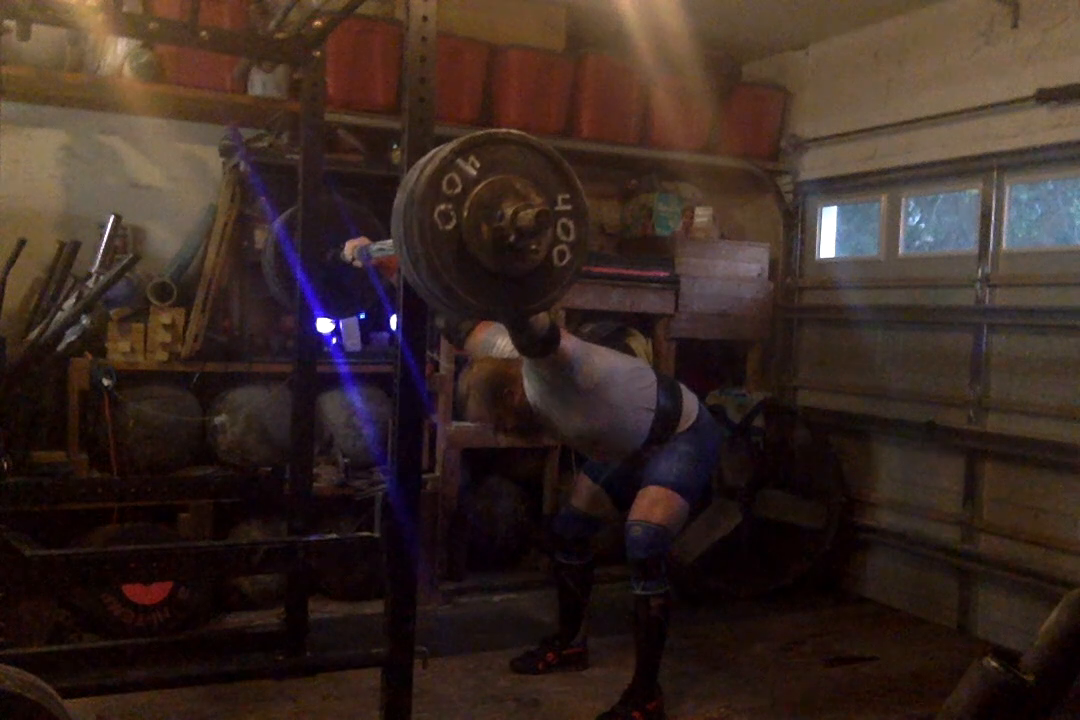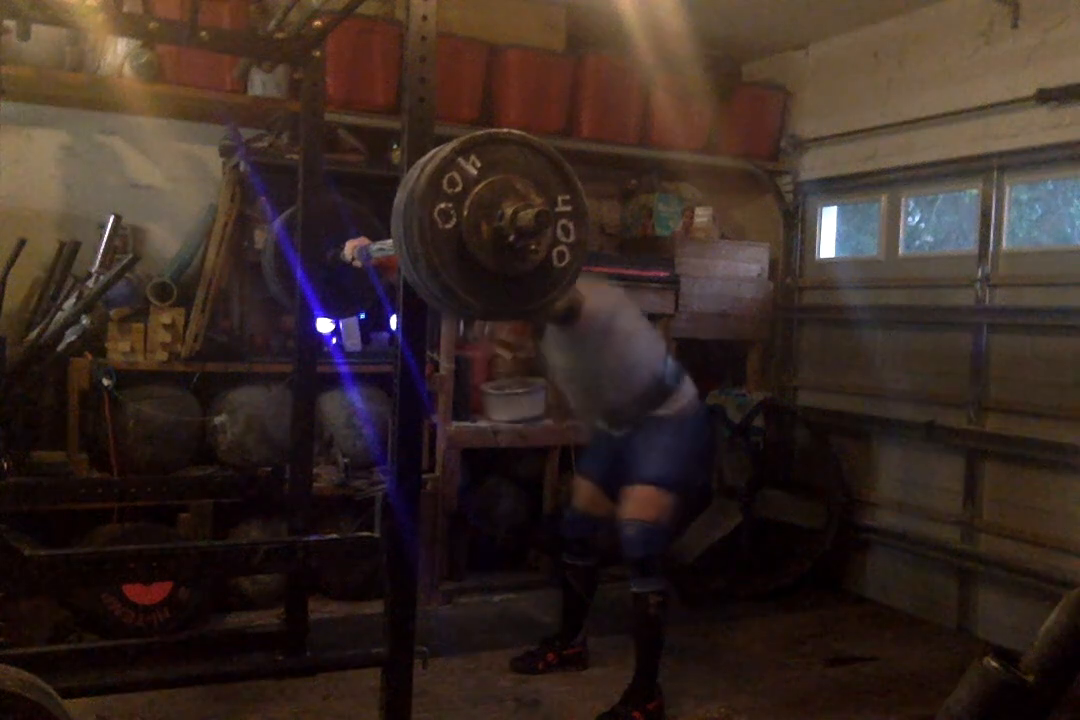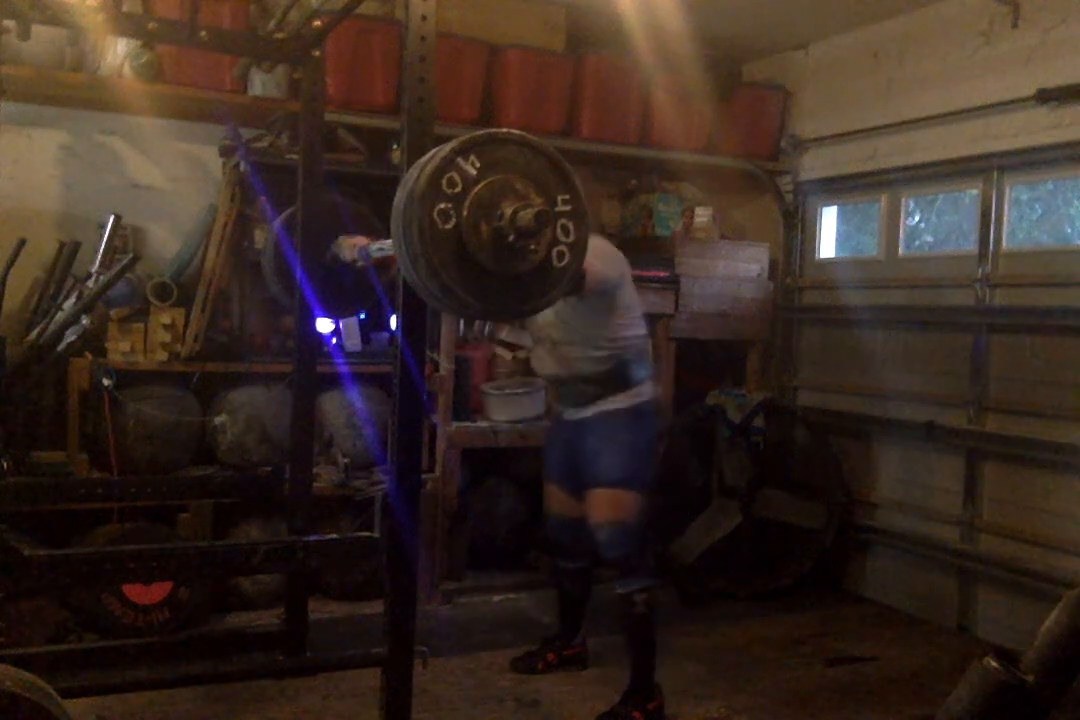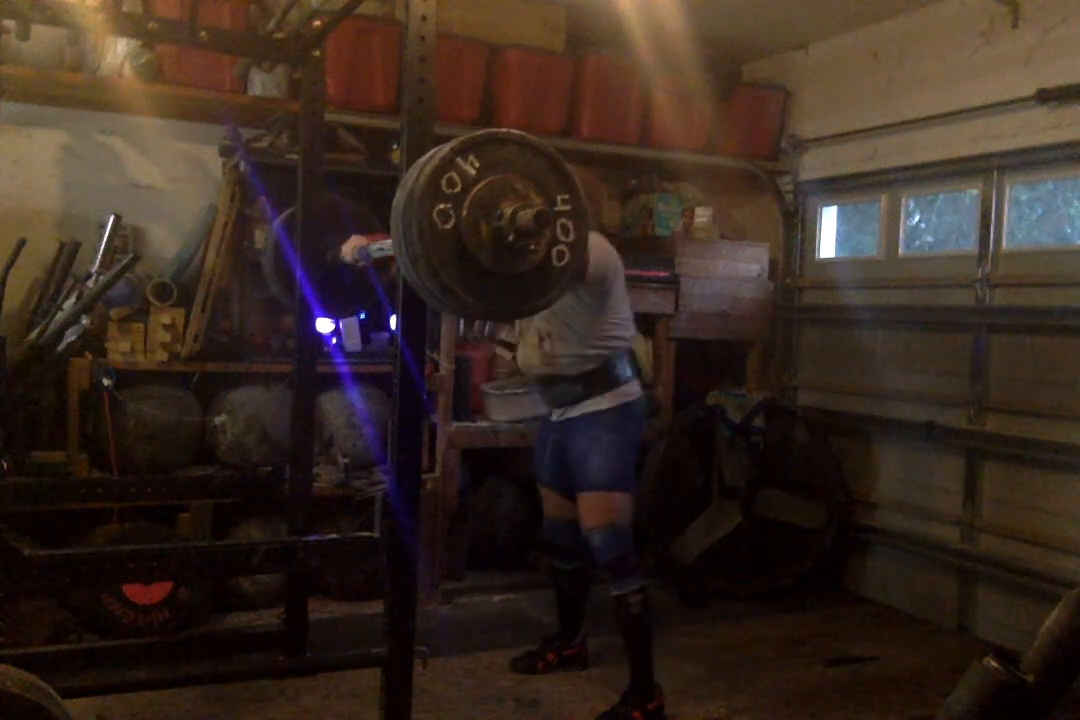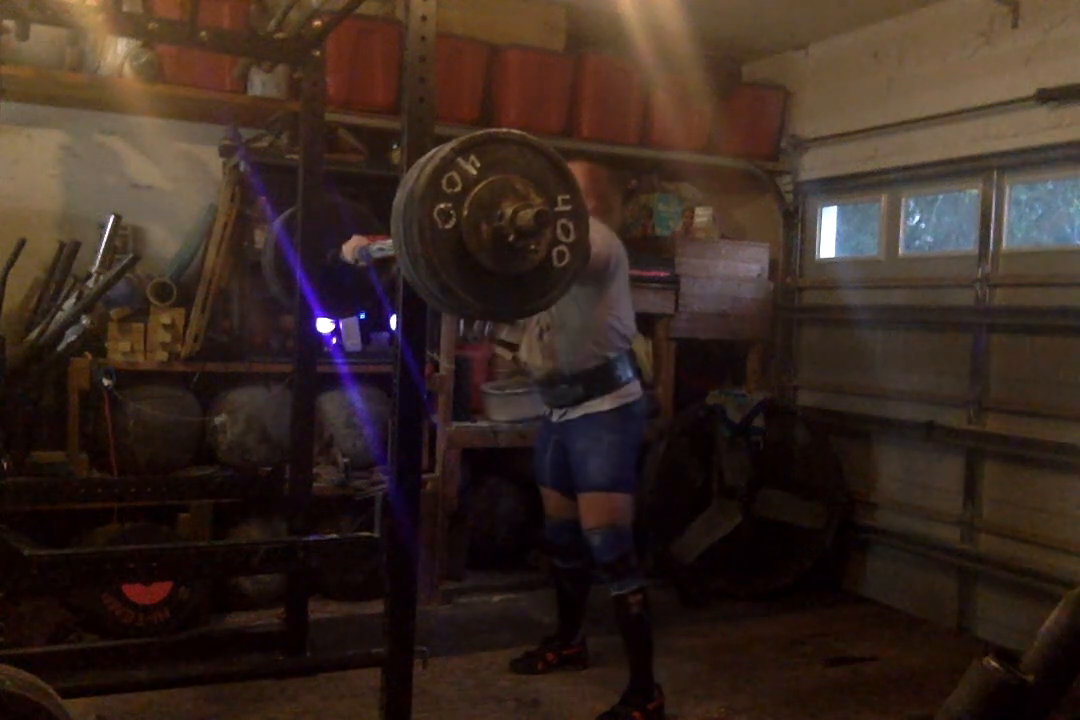
dt=0.3s
person 1, frame 1
left shoulder: (552, 371)
right shoulder: (505, 357)
left elbow: (528, 327)
right elbow: (458, 321)
right wrist: (381, 260)
left hip: (683, 436)
right hip: (633, 444)
left knee: (643, 546)
right knee: (569, 530)
right ankle: (569, 642)
person 1, frame 2
left shoulder: (576, 302)
left elbow: (558, 301)
right wrist: (383, 257)
left hip: (665, 418)
right hip: (617, 423)
left knee: (640, 543)
right knee: (579, 530)
right ankle: (569, 642)
person 1, frame 3
left shoulder: (593, 253)
right wrist: (377, 252)
left hip: (620, 410)
right hip: (574, 412)
left knee: (618, 544)
right knee: (565, 534)
right ankle: (569, 642)
person 1, frame 4
left shoulder: (588, 250)
left hip: (602, 414)
right hip: (562, 415)
left knee: (607, 545)
right knee: (559, 536)
right ankle: (568, 642)
person 1, frame 5
left shoulder: (594, 240)
left hip: (604, 412)
right hip: (560, 411)
left knee: (609, 549)
right knee: (561, 537)
right ankle: (568, 641)
